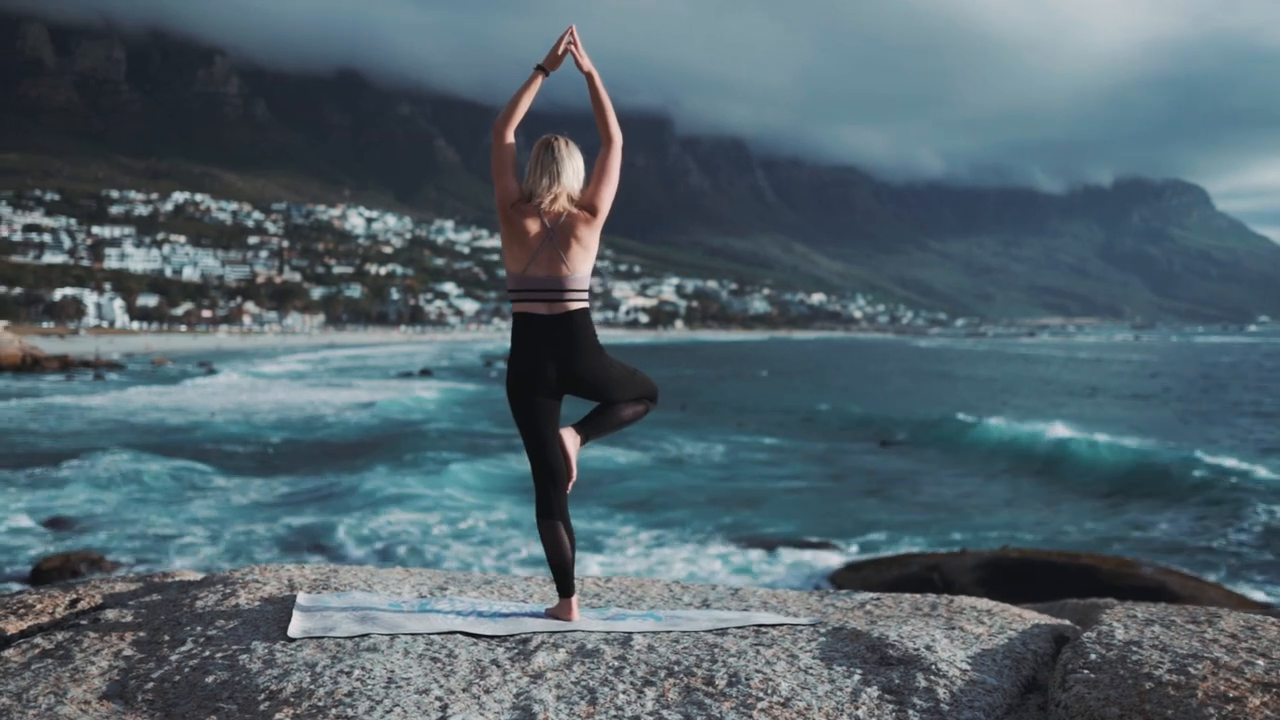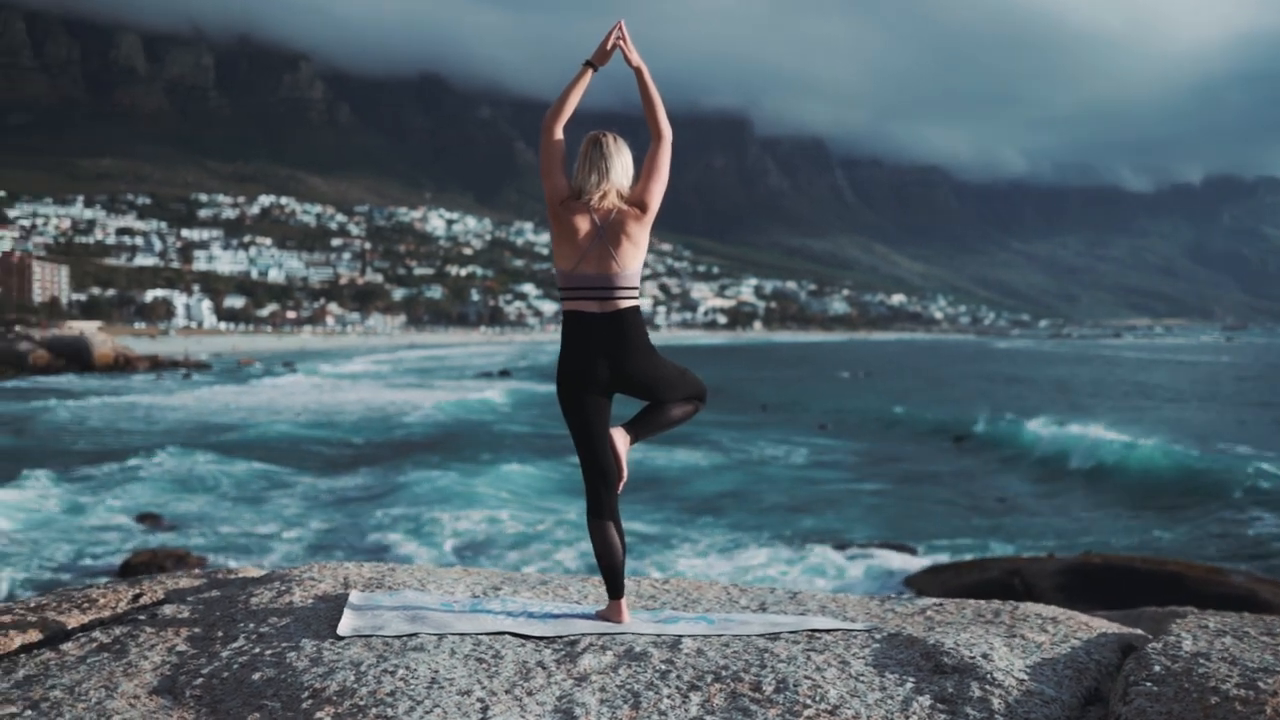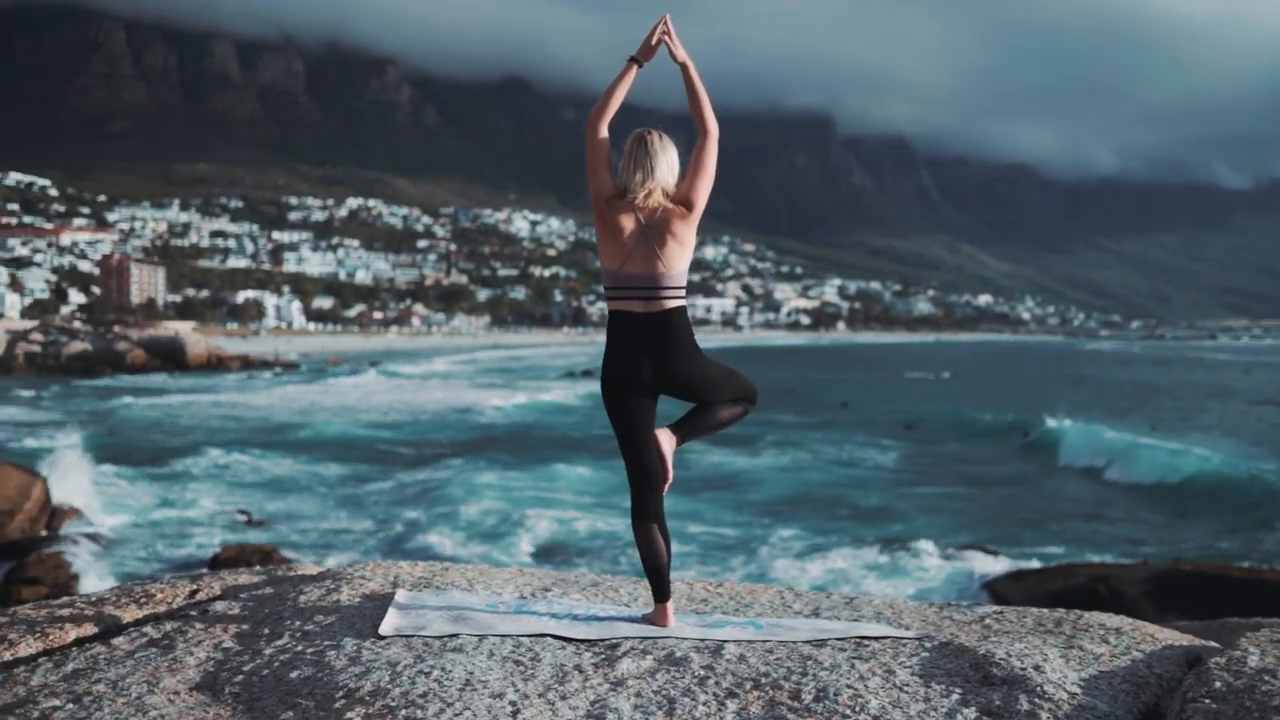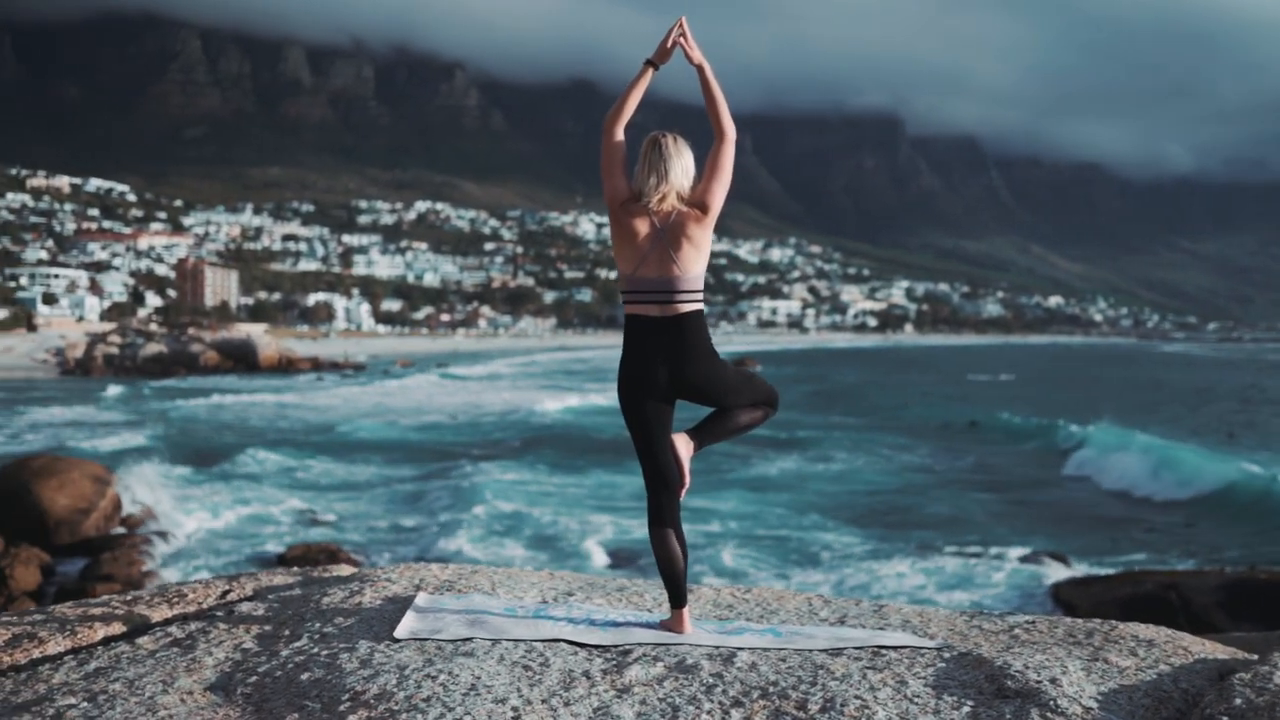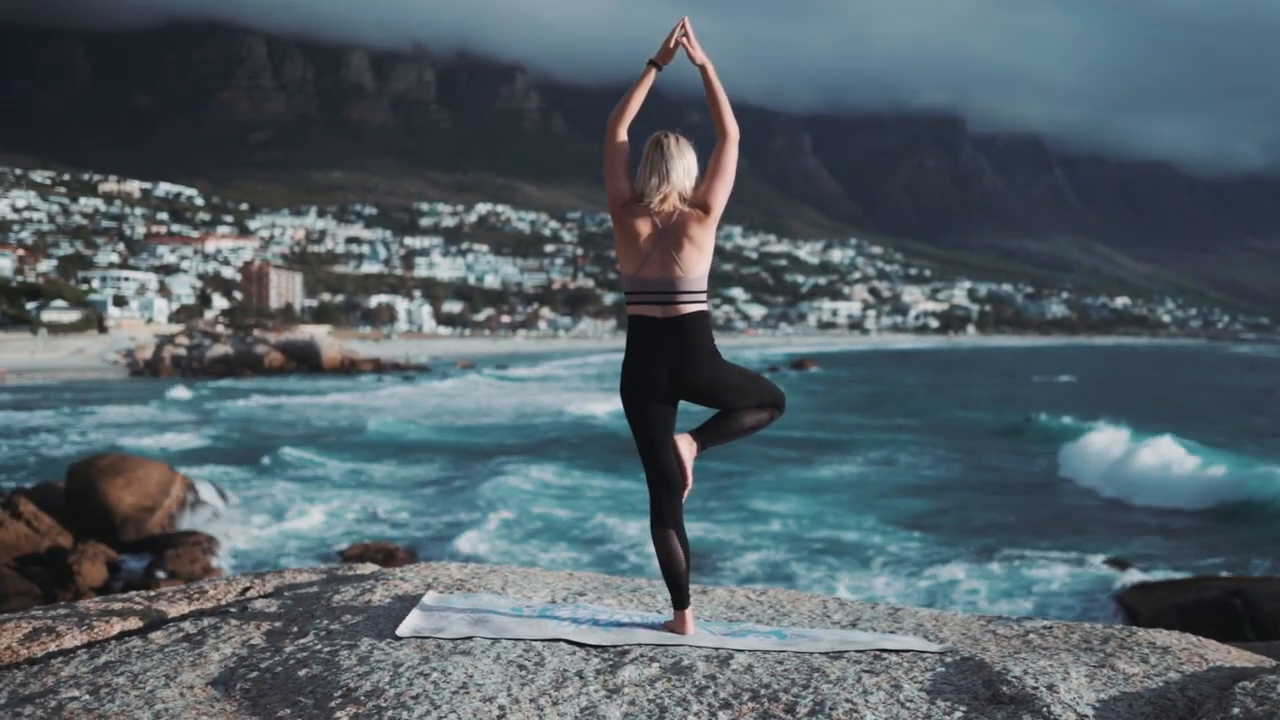
dt=1s
person 1, frame 1
left shoulder: (514, 217)
right shoulder: (588, 219)
left elbow: (503, 133)
right elbow: (613, 140)
left wrist: (545, 69)
right wrist: (587, 70)
left hip: (528, 360)
right hip: (579, 355)
left knee: (549, 487)
right knee: (645, 393)
left ankle: (567, 601)
right ankle: (578, 434)
person 1, frame 2
left shoulder: (563, 215)
right shoulder: (639, 216)
left elbow: (552, 130)
right elbow: (664, 137)
left wrist: (593, 64)
right wrist: (637, 65)
left hip: (579, 359)
right hip: (630, 353)
left knee: (599, 486)
right knee: (694, 393)
left ankle: (618, 605)
right ankle: (628, 435)
person 1, frame 3
left shoulder: (607, 213)
right shoulder: (684, 215)
left elbow: (596, 127)
right elbow: (710, 132)
left wrist: (637, 61)
right wrist: (682, 60)
left hip: (623, 360)
right hip: (674, 354)
left knee: (644, 489)
right knee: (743, 394)
left ankle: (663, 608)
right ankle: (674, 436)
person 1, frame 4
left shoulder: (623, 217)
right shoulder: (699, 219)
left elbow: (612, 131)
right elbow: (727, 134)
left wrist: (653, 64)
right wrist: (699, 63)
left hip: (640, 364)
right hip: (691, 358)
left knee: (661, 494)
right knee: (765, 398)
left ankle: (679, 615)
right ankle: (691, 441)
person 1, frame 5
left shoulder: (626, 217)
right shoulder: (702, 218)
left elbow: (615, 132)
right elbow: (730, 134)
left wrist: (656, 64)
right wrist: (701, 63)
left hip: (642, 364)
right hip: (693, 359)
left knee: (664, 495)
right knee: (770, 400)
left ankle: (683, 616)
right ankle: (694, 443)
